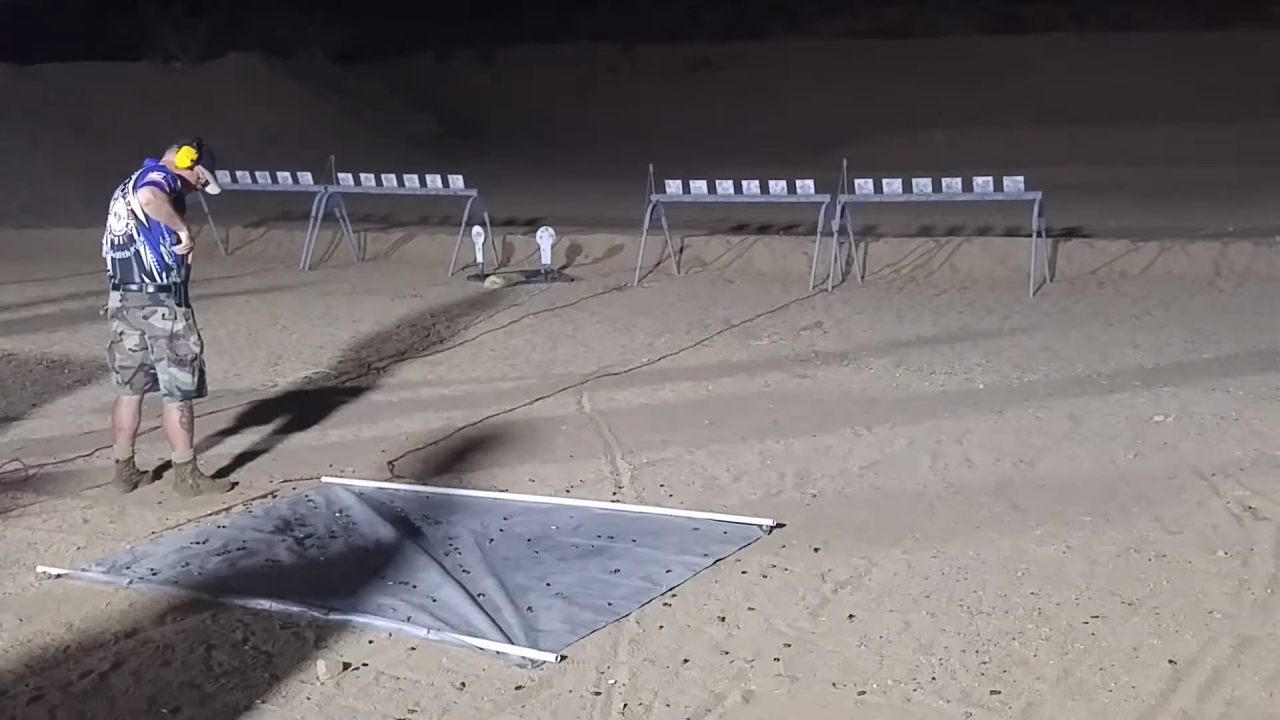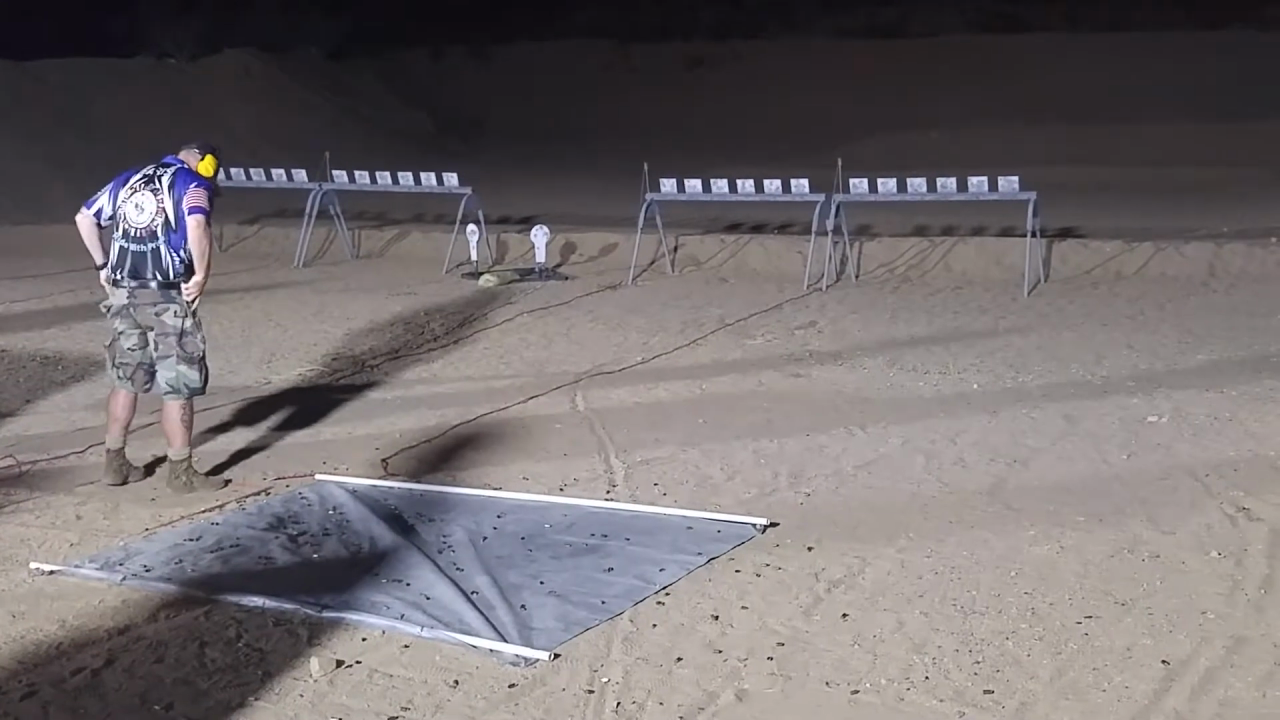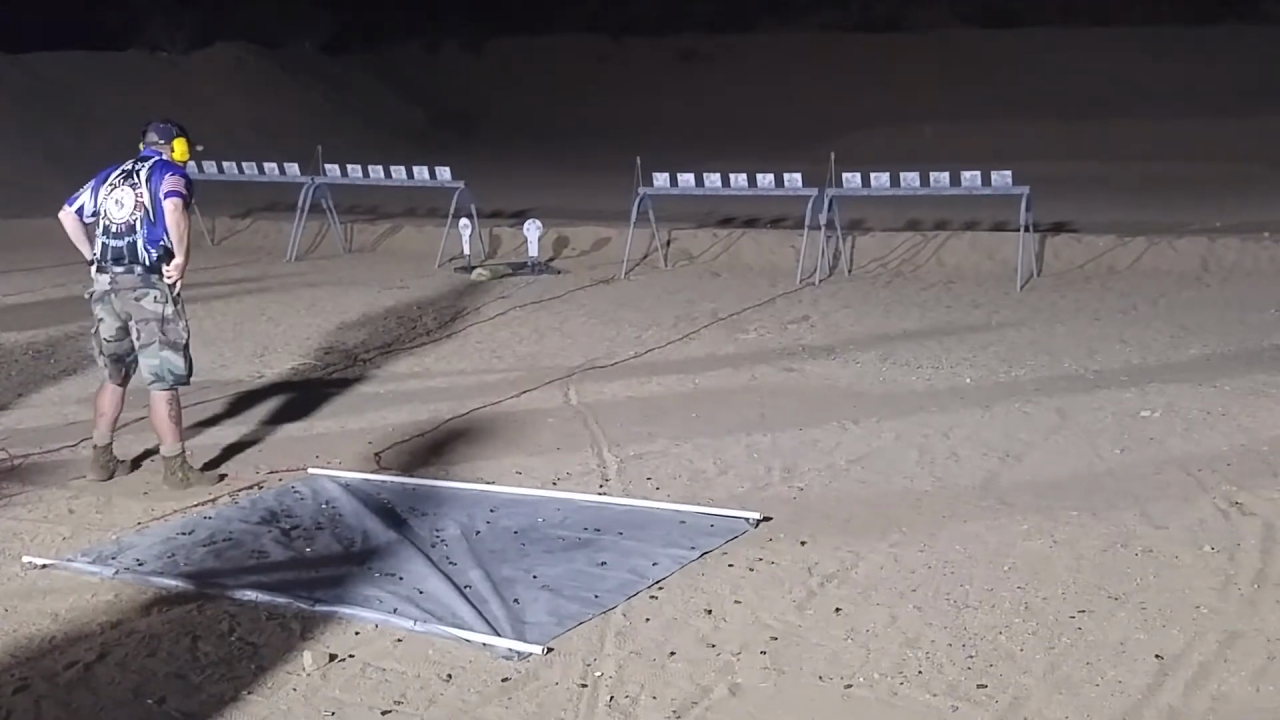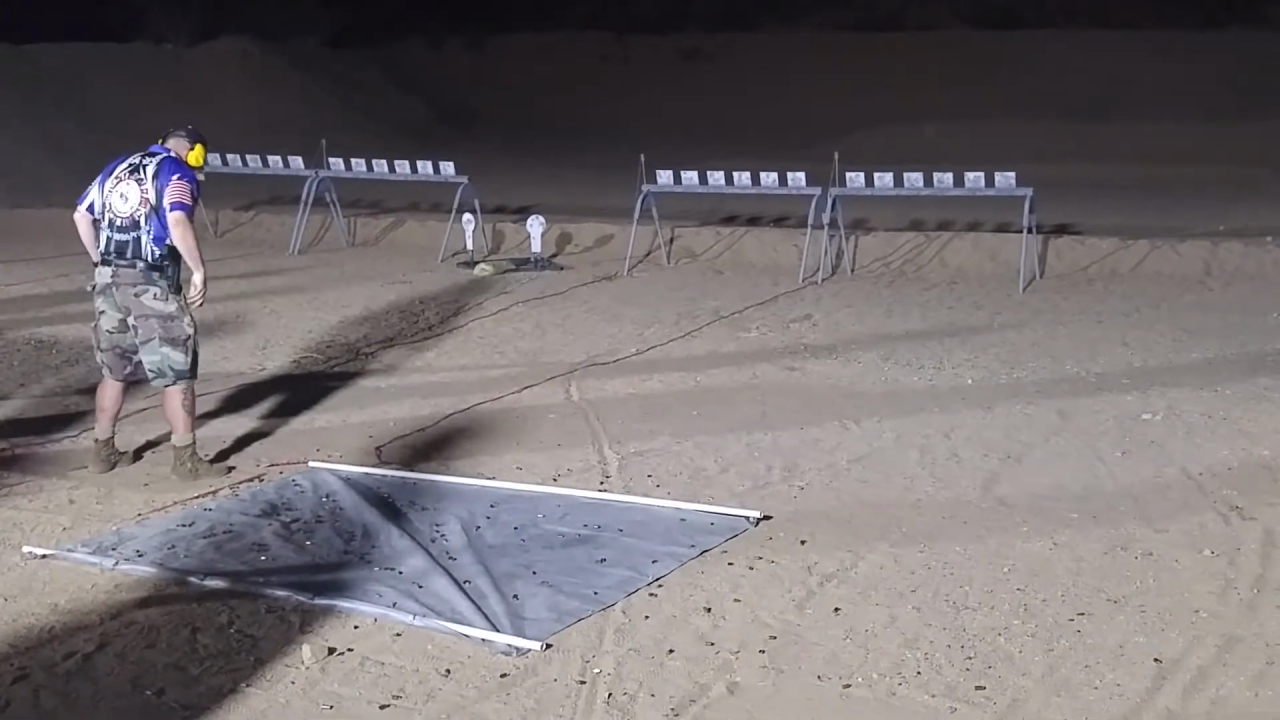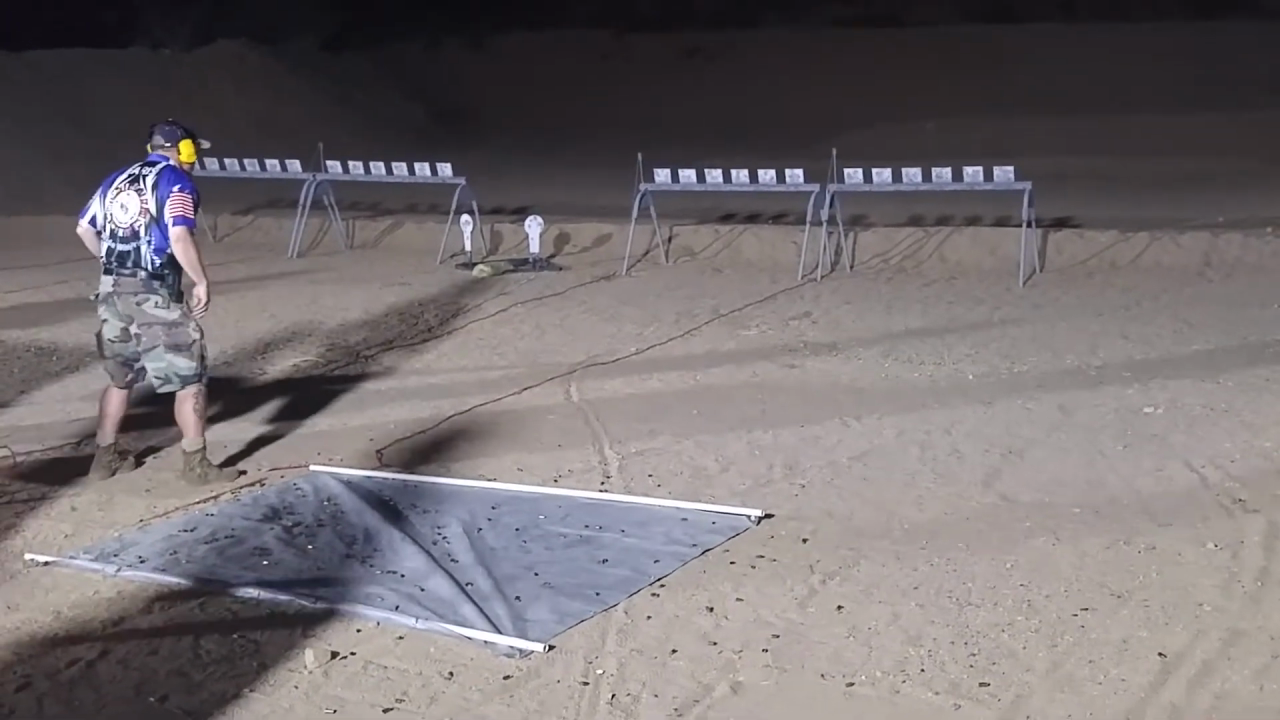
dt=1s
person 1, frame 1
left shoulder: (126, 188)
right shoulder: (160, 177)
left elbow: (110, 248)
right elbow: (149, 198)
right wrist: (183, 230)
left hip: (121, 299)
right hip: (161, 301)
left knee: (129, 388)
right knee: (178, 390)
left ankle: (124, 470)
right ankle: (187, 475)
person 1, frame 2
left shoulder: (129, 179)
right shoulder: (193, 183)
left elbow: (85, 217)
right elbow: (196, 225)
left wrist: (103, 265)
right wrist: (201, 275)
left hip: (122, 293)
right hip: (166, 295)
left knee: (126, 380)
right knee: (179, 387)
left ankle: (115, 462)
right ankle: (181, 472)
person 1, frame 3
left shoulder: (110, 175)
right shoulder: (170, 173)
left elbow: (68, 214)
right elbow: (174, 208)
left wrist: (93, 258)
right wrist: (181, 257)
left hip: (107, 285)
right hip: (149, 285)
left knee: (115, 375)
right knee: (164, 381)
left ankle: (101, 458)
right ankle: (175, 468)
person 1, frame 4
left shoulder: (117, 168)
right shoulder: (178, 172)
left elbow: (82, 215)
right elbow: (177, 221)
left wrist: (100, 261)
right wrist: (199, 271)
left hip: (109, 279)
right hip: (152, 283)
left knee: (114, 369)
right knee: (177, 373)
left ankle: (103, 450)
right ankle: (185, 460)
person 1, frame 5
left shoulder: (118, 179)
right shoulder: (178, 182)
left elbow: (85, 228)
right elbow: (179, 238)
right wrist: (202, 283)
left hip: (112, 289)
right hip: (153, 292)
left knee: (120, 377)
right knee: (189, 376)
left ankle: (105, 457)
right ankle: (196, 464)
